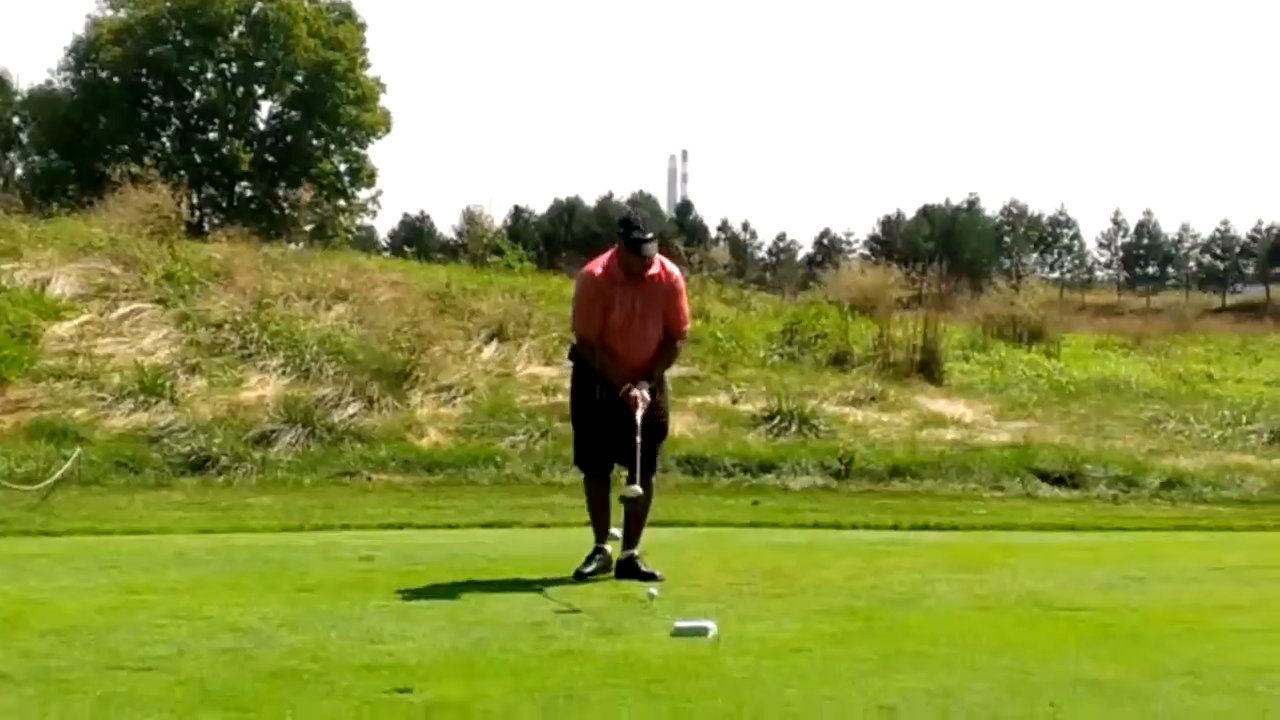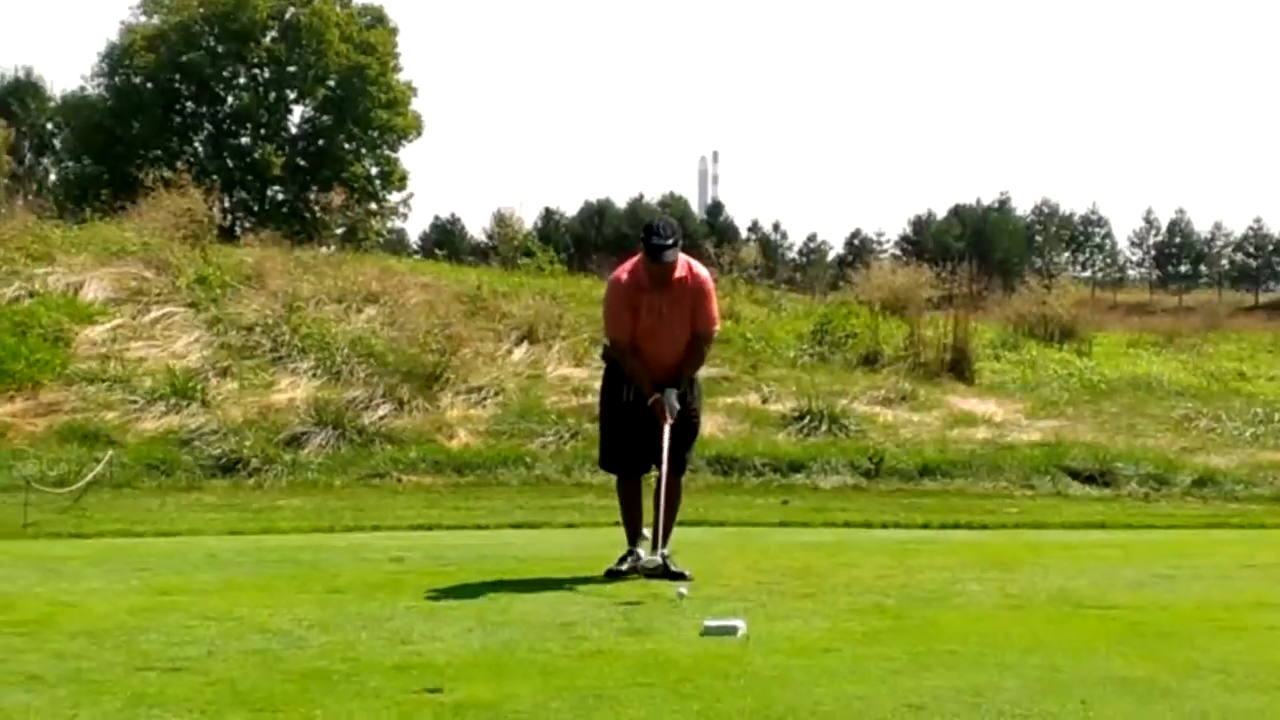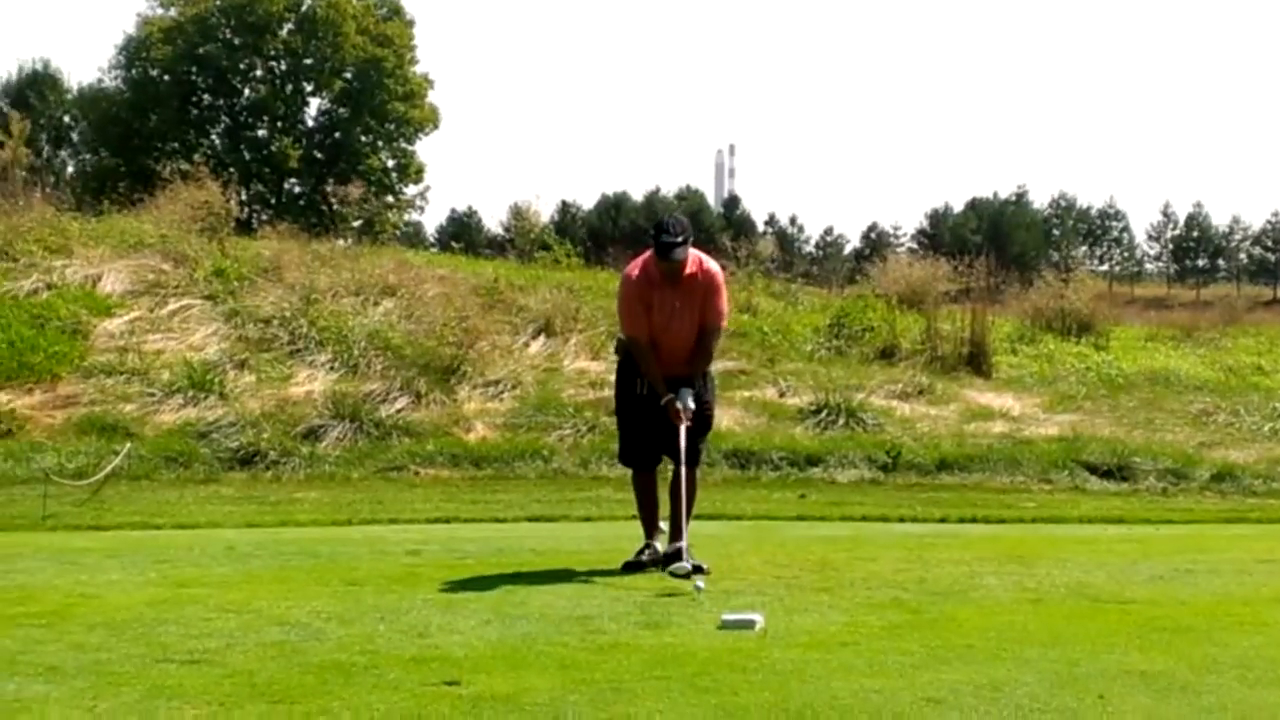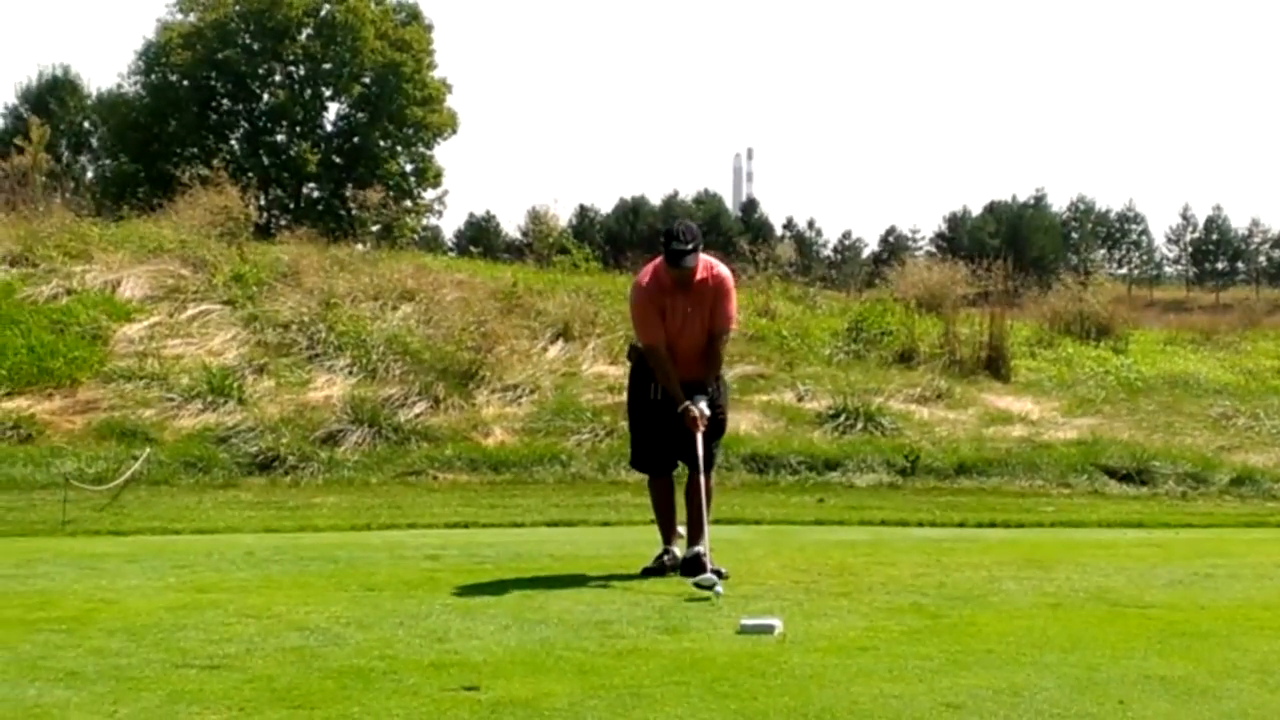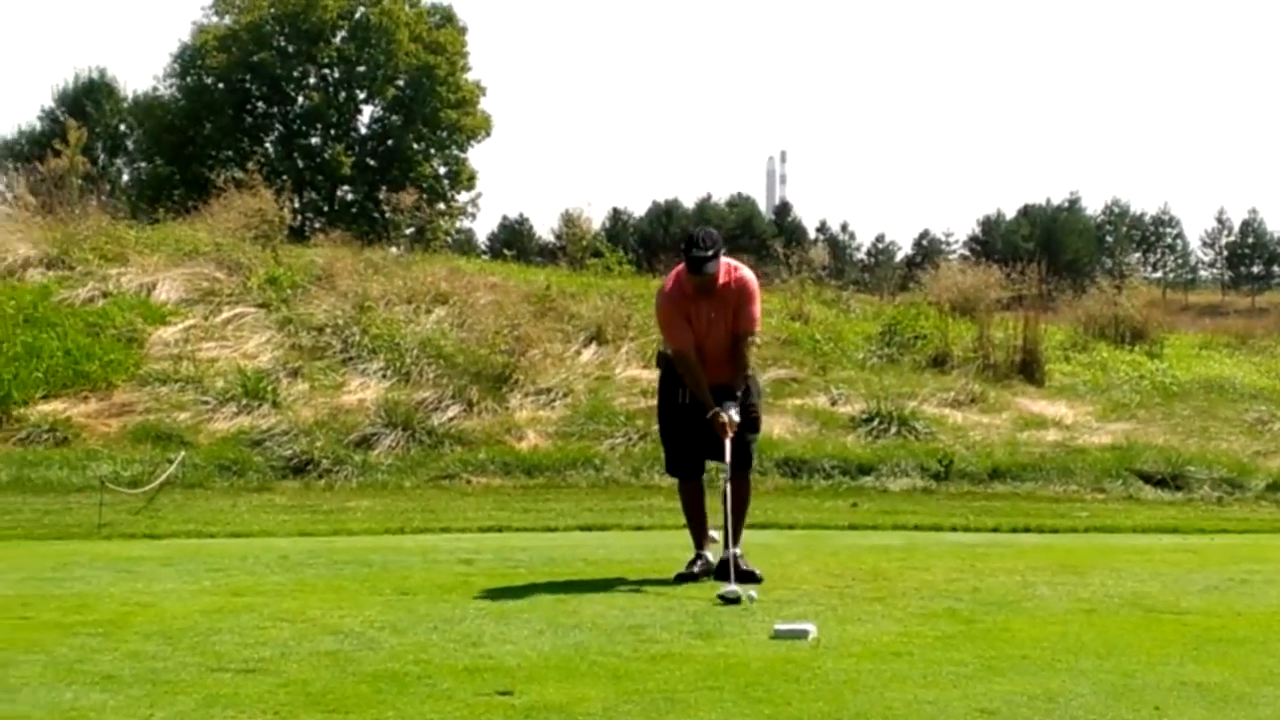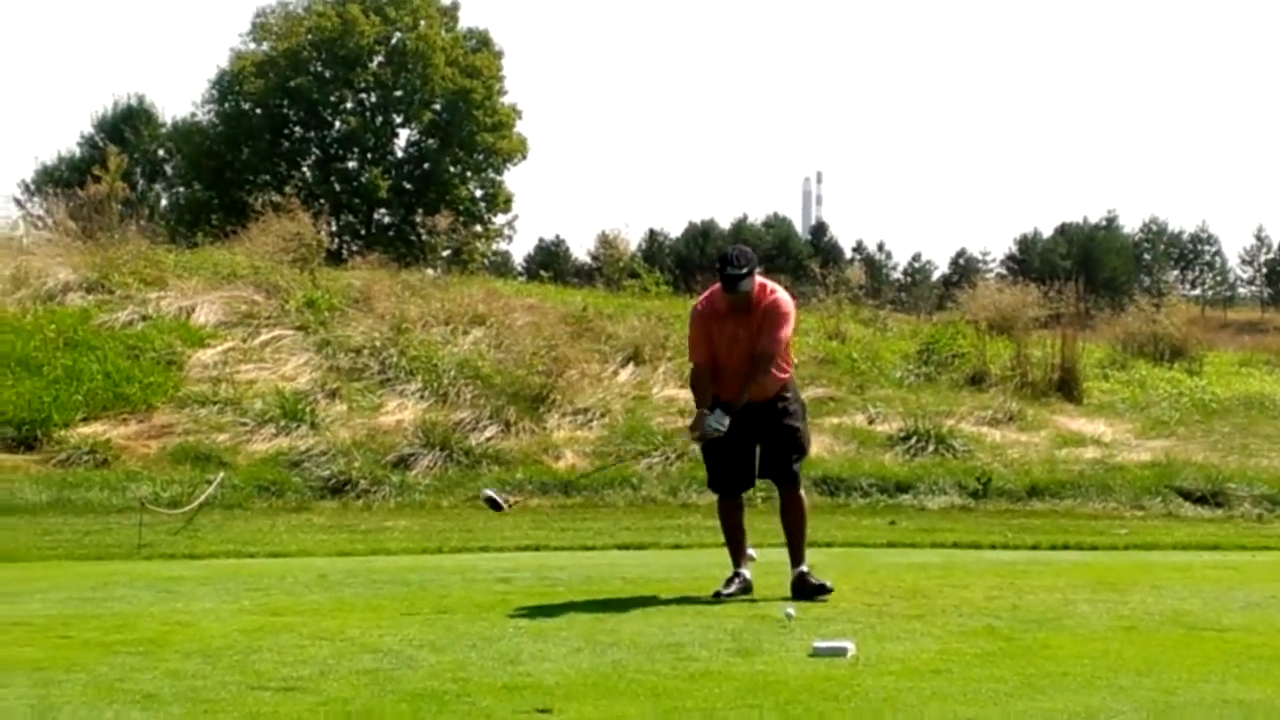
dt=0.3s
person 1, frame 1
left shoulder: (670, 277)
right shoulder: (593, 277)
left elbow: (676, 337)
right elbow: (587, 342)
left wrist: (648, 381)
right wrist: (622, 386)
left hip: (647, 382)
right hip: (597, 381)
left knee: (644, 470)
right knee: (596, 467)
left ankle: (630, 554)
right ankle: (601, 548)
person 1, frame 2
left shoulder: (699, 279)
right shoulder: (621, 283)
left elbow: (703, 339)
right elbow: (620, 348)
left wrist: (675, 388)
right wrist: (650, 396)
left hip: (678, 384)
right hip: (628, 383)
left knee: (673, 470)
right knee: (628, 469)
left ankle: (660, 553)
right ankle: (634, 551)
person 1, frame 3
left shoulder: (710, 274)
right shoulder: (634, 279)
left elbow: (710, 335)
right elbow: (638, 345)
left wrist: (689, 388)
right wrist: (665, 397)
left hip: (692, 375)
right hip: (642, 375)
left knee: (688, 461)
right knee: (642, 461)
left ankle: (678, 546)
right ankle: (651, 543)
person 1, frame 4
left shoulder: (720, 278)
right shoulder: (645, 286)
left elbow: (717, 341)
right elbow: (655, 353)
left wrist: (702, 395)
right wrist: (681, 404)
left hip: (704, 379)
right hip: (655, 380)
left knee: (702, 466)
right knee: (658, 467)
left ankle: (696, 550)
right ankle: (669, 549)
person 1, frame 5
left shoulder: (744, 281)
right shoulder: (670, 294)
left elbow: (742, 345)
right elbow: (685, 359)
left wrist: (732, 401)
right wrist: (710, 410)
left hip: (734, 381)
right hip: (683, 384)
left knee: (742, 465)
right knee: (688, 471)
left ankle: (733, 553)
right ankle: (702, 554)
person 1, frame 6
left shoulder: (778, 302)
right shoulder: (703, 310)
left elbow: (761, 364)
right elbow: (701, 370)
left wrist: (728, 414)
right wrist: (705, 412)
left hip: (776, 398)
right hip: (721, 404)
left knee: (790, 483)
right knee: (729, 490)
left ankle: (800, 572)
right ankle: (740, 572)
